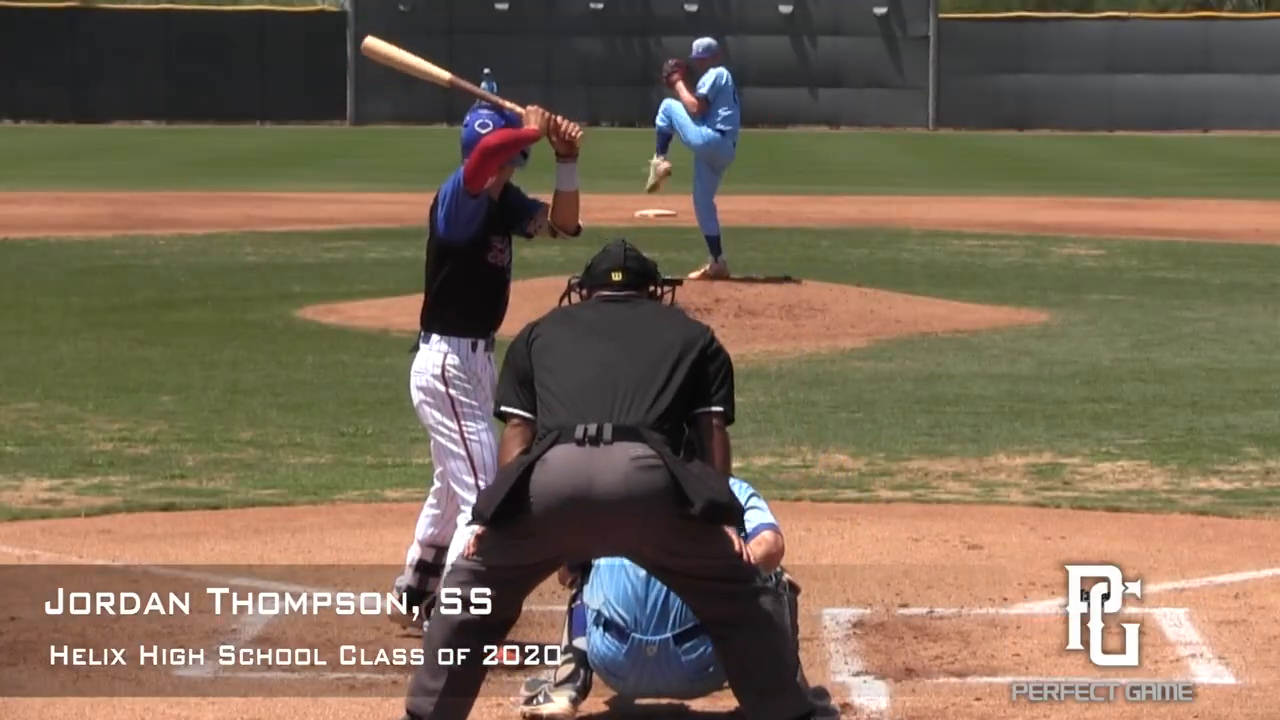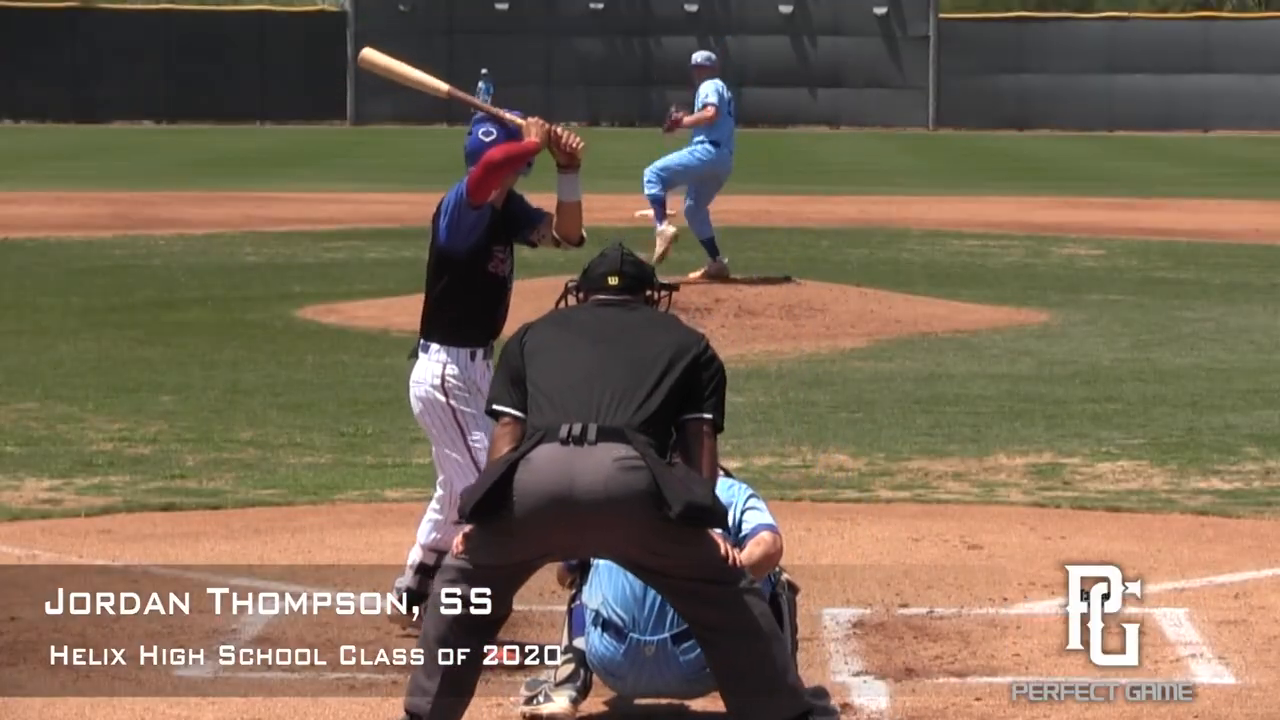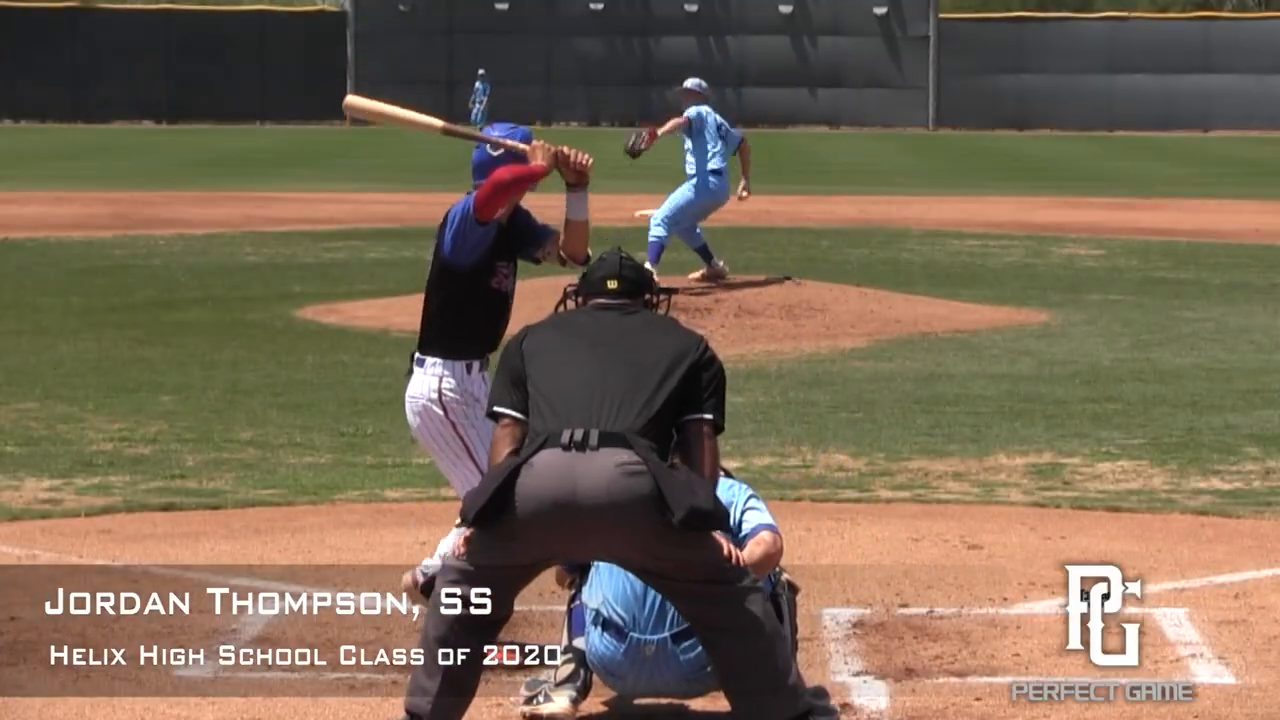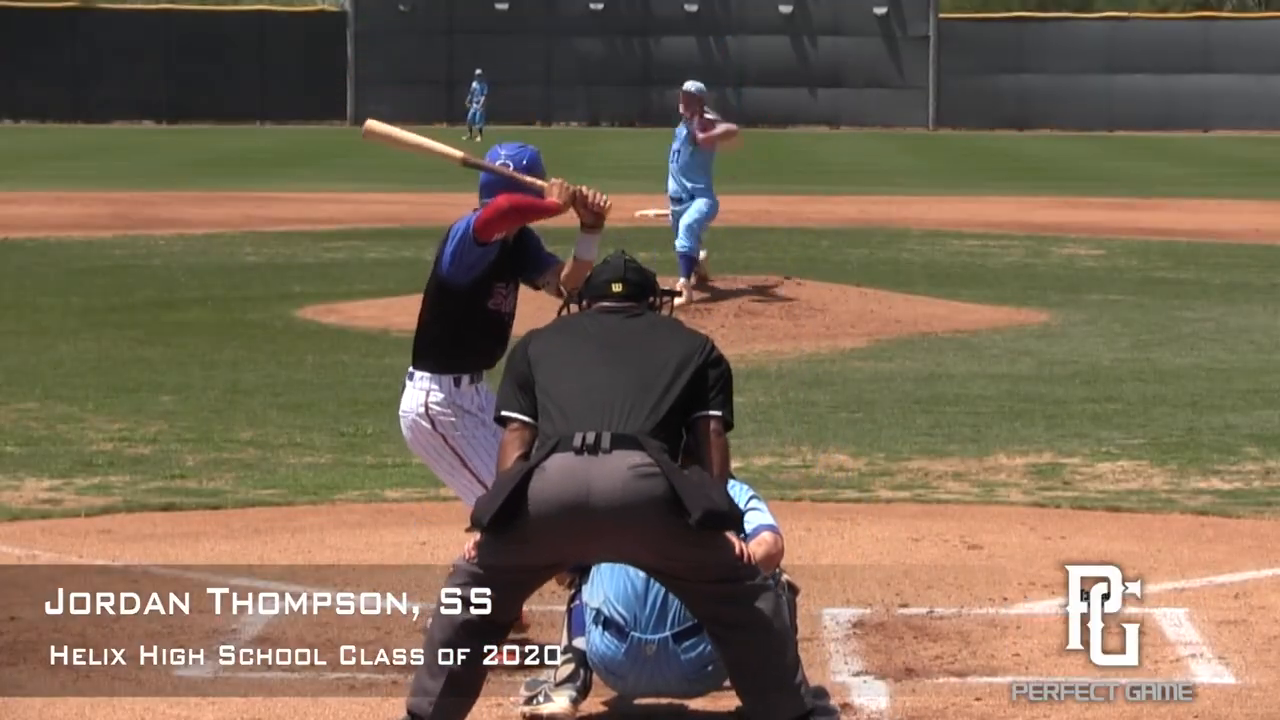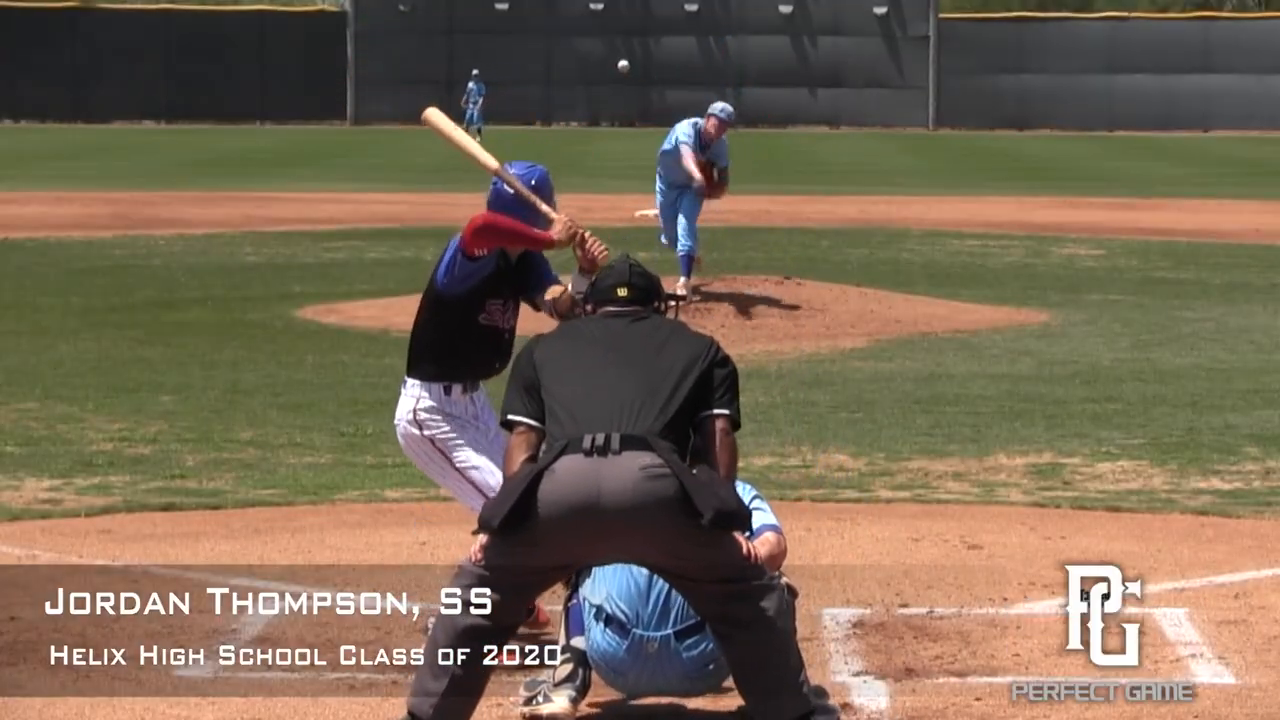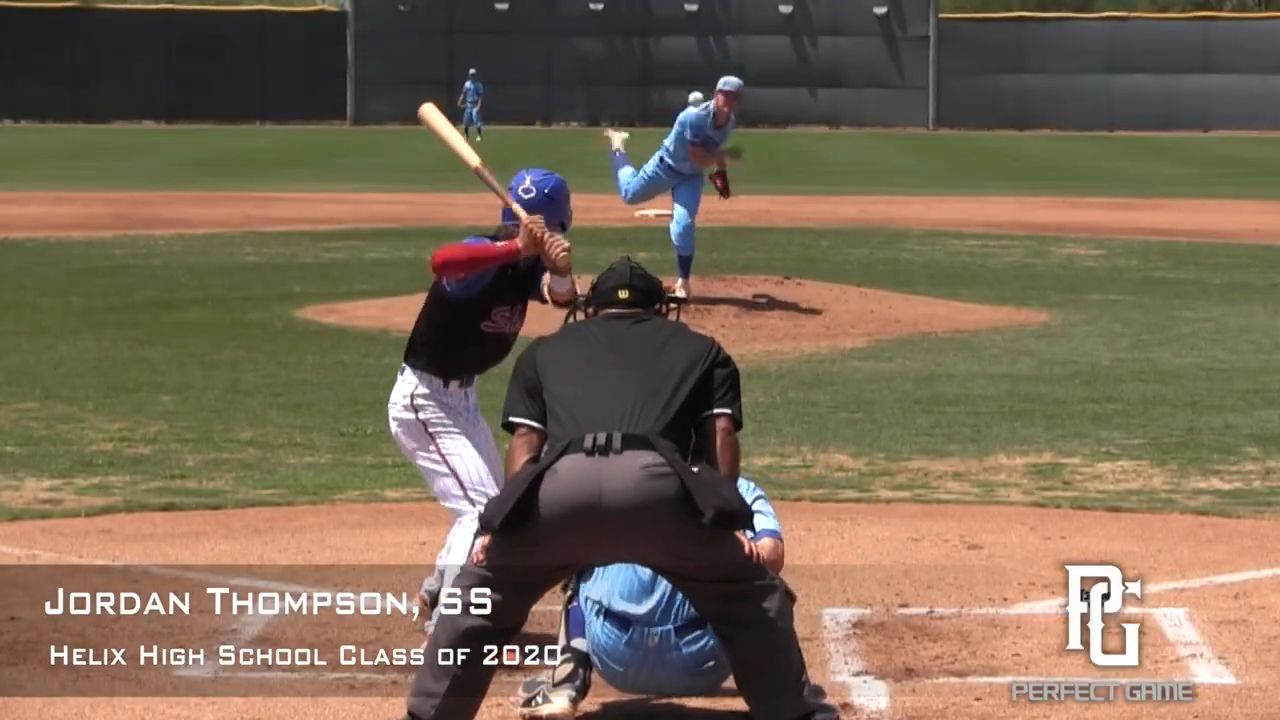
dt=0.2s
person 1, frame 1
left shoulder: (504, 198)
right shoulder: (458, 194)
left elbow: (563, 224)
right elbow: (487, 153)
left wrist: (566, 160)
right wrist: (532, 131)
left hip: (473, 361)
right hip: (448, 365)
left knee: (455, 487)
right knee: (484, 499)
left ankle: (414, 595)
person 1, frame 2
left shoulder: (506, 207)
right shoulder: (461, 204)
left elbow: (566, 234)
right elbow: (490, 165)
left wrist: (567, 171)
right wrist: (532, 144)
left hip: (471, 368)
right hip: (446, 373)
left knee: (460, 491)
left ankle: (415, 593)
person 1, frame 3
left shoulder: (511, 220)
right shoulder: (466, 218)
left elbow: (572, 254)
right elbow: (498, 184)
left wrist: (576, 191)
right wrist: (540, 168)
left hip: (471, 381)
right hip: (441, 388)
left ankle: (432, 577)
person 1, frame 4
left shoulder: (519, 241)
right shoulder: (470, 235)
left elbow: (567, 285)
right elbow: (499, 210)
left wrist: (589, 229)
right wrist: (553, 206)
left hip: (473, 394)
right hip: (434, 403)
person 1, frame 5
left shoulder: (528, 264)
right shoulder: (474, 254)
left elbow: (560, 303)
right elbow: (479, 226)
left wrist: (585, 270)
right wrist: (547, 240)
left hip: (473, 404)
right hip: (429, 411)
person 1, frame 6
left shoulder: (531, 259)
right shoulder: (483, 252)
left elbow: (560, 296)
right elbow: (441, 260)
left wrist: (558, 270)
right wrist: (515, 249)
left hip: (458, 396)
right hip: (421, 401)
left knee: (490, 499)
right knee: (480, 507)
left ankle: (440, 590)
person 2, frame 1
left shoulder: (541, 330)
right shoulder: (693, 335)
left elbow: (518, 432)
right elbow: (712, 432)
left wrist: (498, 513)
right wrist: (720, 515)
left hip: (553, 475)
right hip: (649, 477)
left knee: (474, 589)
right knee: (737, 594)
person 2, frame 2
left shoulder: (534, 332)
right shoulder: (687, 342)
left elbow: (508, 431)
right elbow: (701, 437)
left wrist: (486, 512)
right wrist: (705, 519)
left hip: (539, 477)
right hip: (631, 479)
left knee: (464, 588)
right knee: (725, 597)
person 2, frame 3
left shoulder: (533, 337)
right shoulder: (687, 344)
left elbow: (508, 433)
right elbow: (701, 439)
left wrist: (488, 515)
right wrist: (706, 521)
left hip: (541, 481)
right hip: (633, 482)
left knee: (464, 589)
right knee: (729, 597)
person 2, frame 4
left shoulder: (539, 342)
right shoulder: (694, 345)
left elbow: (516, 437)
right elbow: (711, 435)
left wrist: (498, 518)
right wrist: (717, 519)
left hip: (554, 484)
right hip: (645, 483)
left knee: (474, 591)
right knee: (742, 596)
person 2, frame 5
left shoulder: (544, 346)
right shoulder: (699, 347)
left elbow: (523, 441)
right elbow: (719, 435)
left wrist: (504, 522)
right wrist: (722, 516)
left hip: (562, 486)
right hip: (655, 485)
left knee: (480, 593)
right knee: (747, 595)
person 2, frame 6
left shoulder: (546, 348)
right shoulder: (700, 348)
left elbow: (525, 442)
right elbow: (721, 434)
left wrist: (506, 522)
right wrist: (726, 518)
left hip: (564, 486)
right hip: (656, 483)
left knee: (481, 594)
right knee: (748, 594)
person 3, frame 1
right shoulder: (735, 490)
left elbow: (568, 574)
right elbow: (771, 545)
left hip: (615, 664)
right hip: (703, 666)
left knee: (589, 583)
right knee: (776, 581)
left ankle: (567, 689)
person 3, frame 2
right shoulder: (732, 490)
left elbow: (565, 575)
right elbow: (768, 547)
left hip: (610, 665)
right hip: (697, 665)
left knee: (582, 580)
right knee: (774, 582)
left ankle: (565, 689)
person 3, frame 3
right shoulder: (734, 491)
left elbow: (565, 576)
right elbow: (770, 546)
left hip: (614, 664)
right hip: (703, 665)
left knee: (588, 583)
right knee: (777, 583)
left ankle: (568, 690)
person 3, frame 4
right shoulder: (733, 489)
right elbow: (770, 548)
left hip: (613, 666)
right hip: (698, 665)
left knee: (583, 577)
right knee: (772, 582)
left ankle: (565, 690)
person 3, frame 5
right shoulder: (737, 491)
right elbow: (772, 550)
left hip: (613, 663)
right hip: (700, 665)
left knee: (584, 577)
left ankle: (564, 688)
person 3, frame 6
right shoulder: (741, 488)
right elbow: (771, 556)
left hip: (610, 653)
right hip: (699, 664)
left knee: (582, 577)
left ankle: (564, 690)
person 4, frame 1
left shoulder: (715, 74)
right shoulder: (722, 79)
left elbow: (694, 109)
right elbow: (696, 113)
left wrist: (678, 83)
right wrist: (679, 85)
left hip: (710, 140)
right hip: (725, 150)
left knee: (668, 107)
right knee: (703, 204)
left ankle: (660, 163)
right ankle: (717, 263)
person 4, frame 2
left shoulder: (710, 87)
right shoulder: (724, 94)
left elbow: (710, 115)
left wrist: (683, 121)
right wrist: (682, 120)
left hip: (707, 153)
right hip: (724, 161)
left knee: (653, 174)
right knee: (695, 210)
left ankle: (663, 229)
right ankle: (717, 263)
person 4, frame 3
left shoulder: (696, 112)
right shoulder: (720, 121)
left elbow: (681, 121)
right elbow: (744, 147)
left wrist: (656, 134)
right wrist: (745, 181)
left hip: (705, 184)
right hip: (720, 186)
left knee: (661, 220)
right knee: (684, 226)
left ankle: (649, 272)
right ankle: (714, 266)
person 4, frame 4
right shoulder: (687, 120)
left elbow: (731, 130)
left wrist: (705, 137)
left hip: (701, 199)
right hip: (678, 199)
left knee: (687, 228)
right knee: (687, 243)
left ankle: (685, 286)
right ankle: (697, 259)
person 4, frame 5
left shoulder: (721, 145)
right shoulder: (685, 129)
left elbow: (722, 178)
right elbow: (686, 154)
right wrist: (697, 176)
left hip: (691, 188)
right hip: (667, 184)
left knee: (686, 227)
right knee: (670, 239)
left ankle: (684, 284)
right ankle: (691, 253)
person 4, frame 6
left shoulder: (728, 121)
right shoulder: (693, 117)
right elbow: (695, 153)
left wrist: (721, 176)
right wrist: (726, 155)
left hip: (690, 177)
right hip: (665, 166)
left knee: (683, 227)
right knee: (631, 194)
left ankle: (683, 283)
right ankle: (619, 148)
